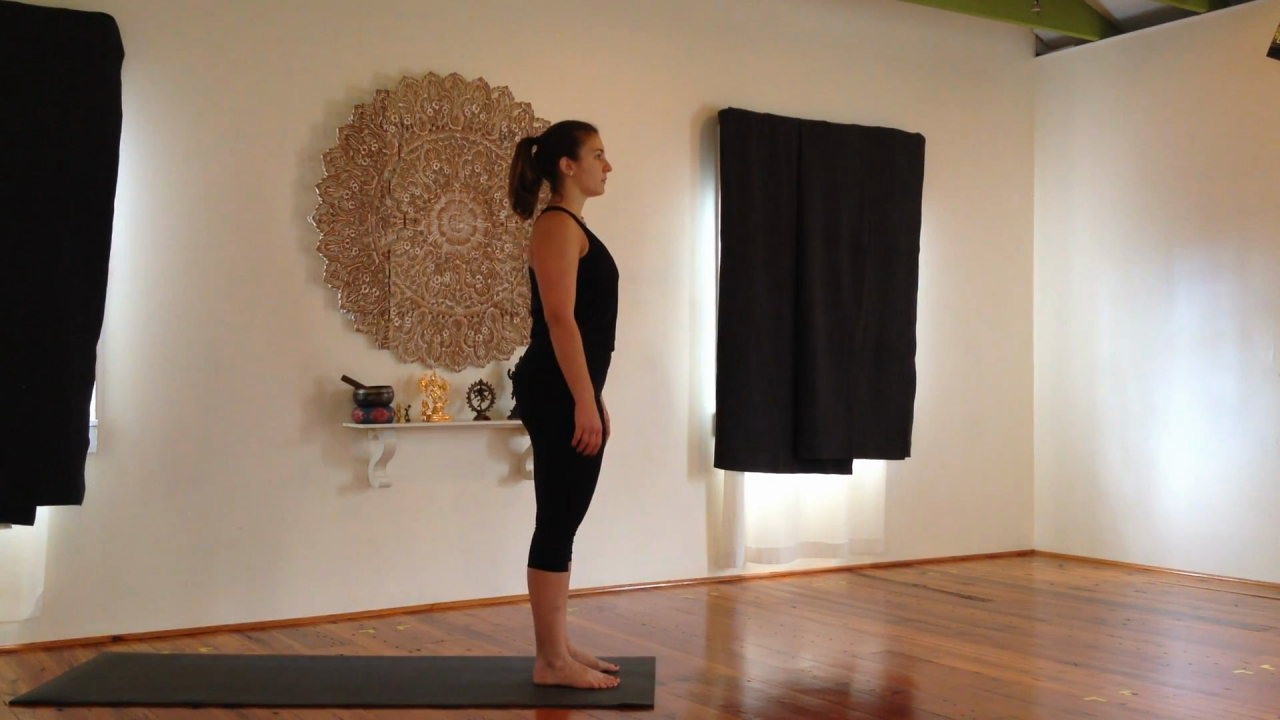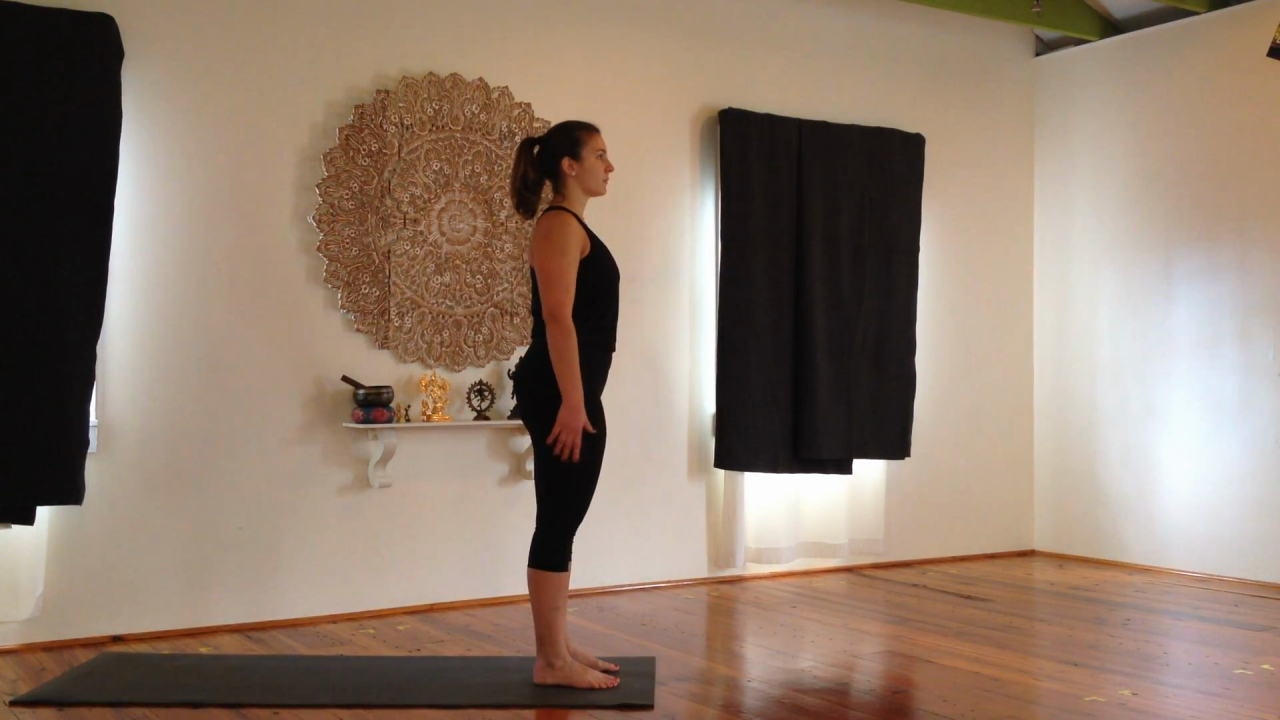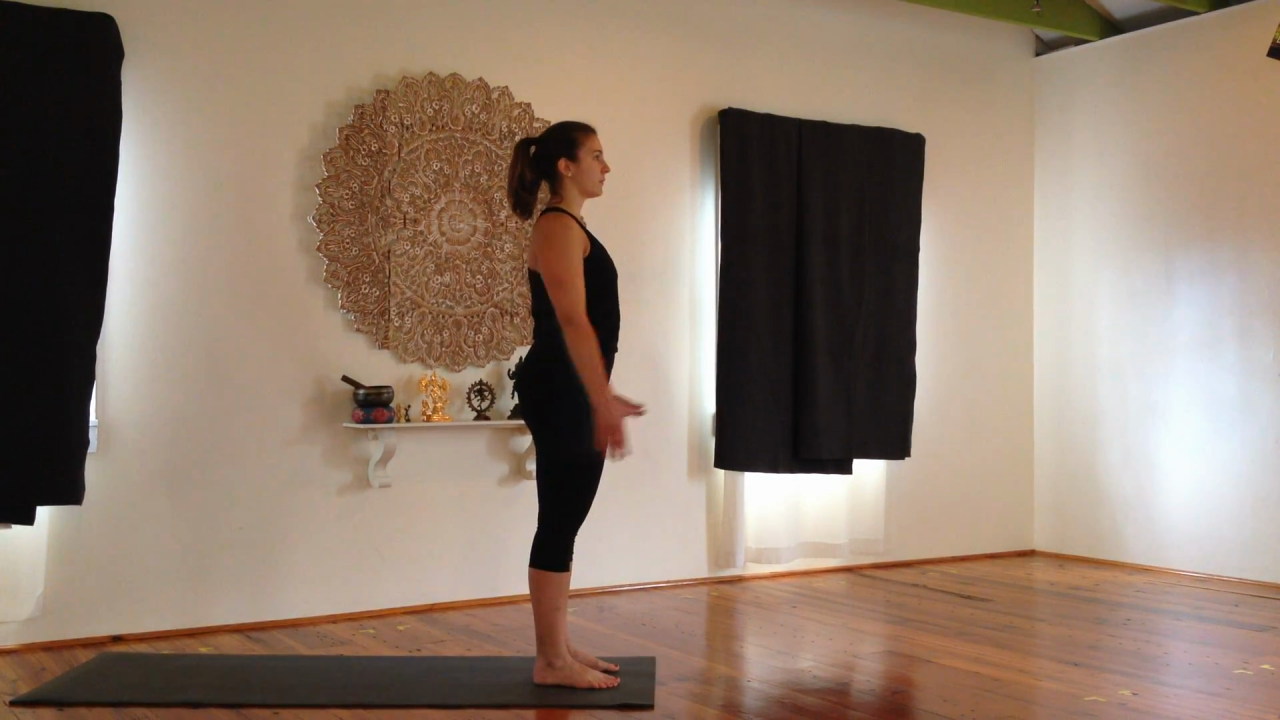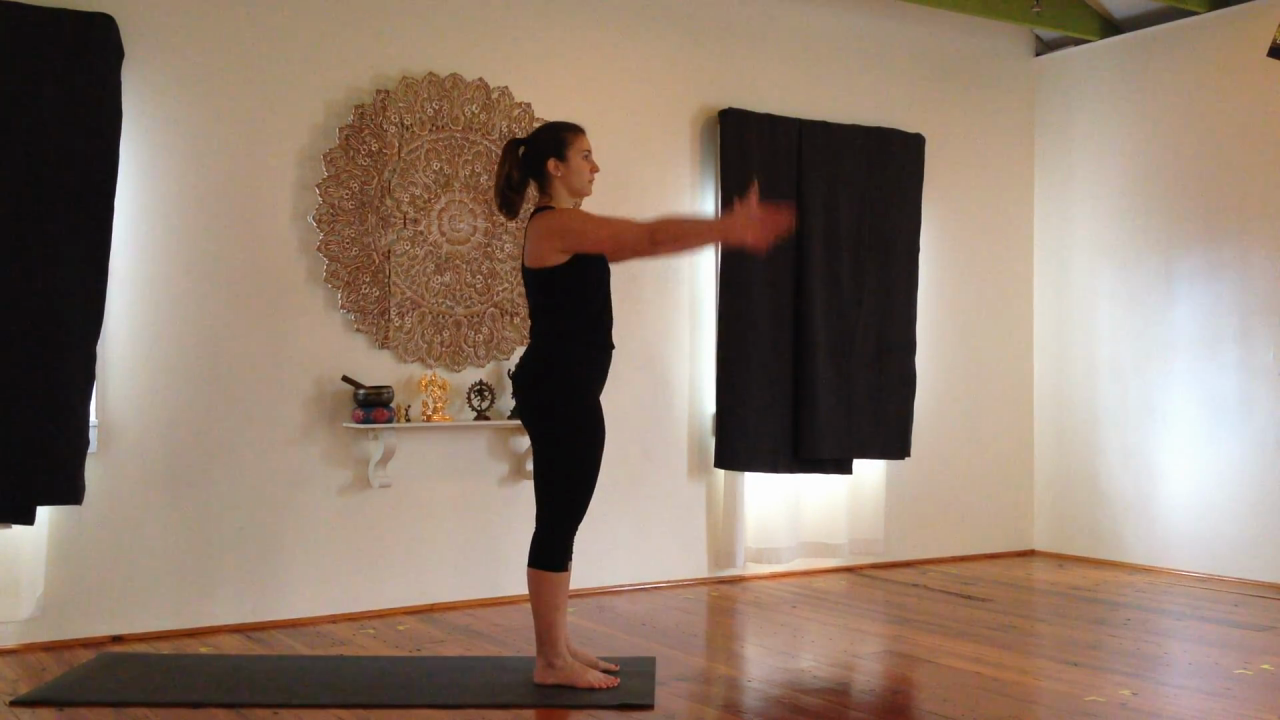
dt=0.5s
person 1, frame 1
left shoulder: (572, 226)
right shoulder: (557, 225)
right elbow: (560, 319)
left wrist: (593, 398)
right wrist: (584, 402)
left hip: (568, 391)
right hip: (558, 393)
left knee: (563, 522)
right knee: (557, 523)
left ankle: (559, 647)
right ankle: (551, 660)
person 1, frame 2
left shoulder: (572, 225)
right shoulder: (559, 225)
right elbow: (557, 318)
right wrist: (572, 403)
left hip: (572, 389)
right hip: (558, 391)
left knee: (563, 522)
right knee: (557, 523)
left ankle: (559, 647)
right ankle: (551, 661)
person 1, frame 3
left shoulder: (568, 226)
right shoulder: (558, 227)
right elbow: (573, 321)
left wrist: (603, 397)
right wrist: (601, 400)
left hip: (571, 390)
right hip: (561, 392)
left knee: (564, 522)
right knee: (559, 523)
left ankle: (558, 647)
right ankle: (551, 660)
person 1, frame 4
left shoulder: (567, 227)
right shoulder: (556, 224)
left elbow: (647, 236)
right elbow: (651, 237)
left wrist: (727, 229)
right wrist: (731, 231)
left hip: (567, 389)
right hip: (558, 390)
left knee: (562, 522)
right knee: (557, 523)
left ankle: (557, 648)
right ankle: (551, 660)
